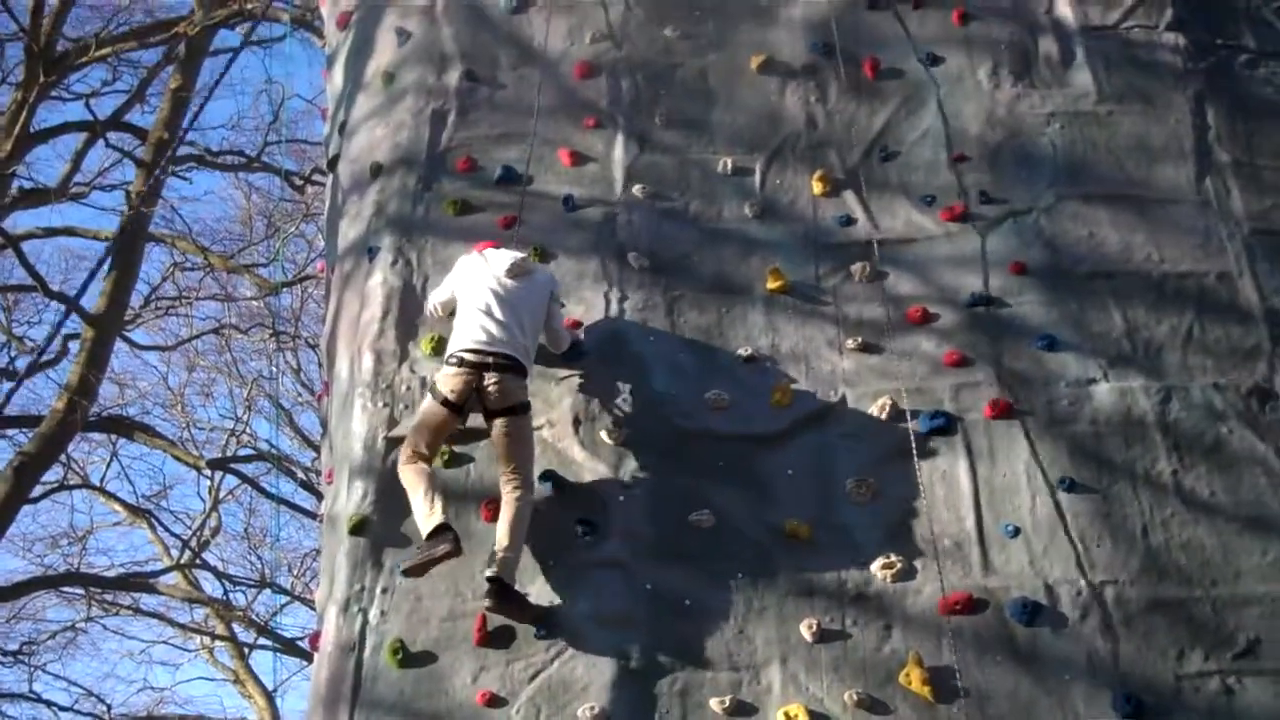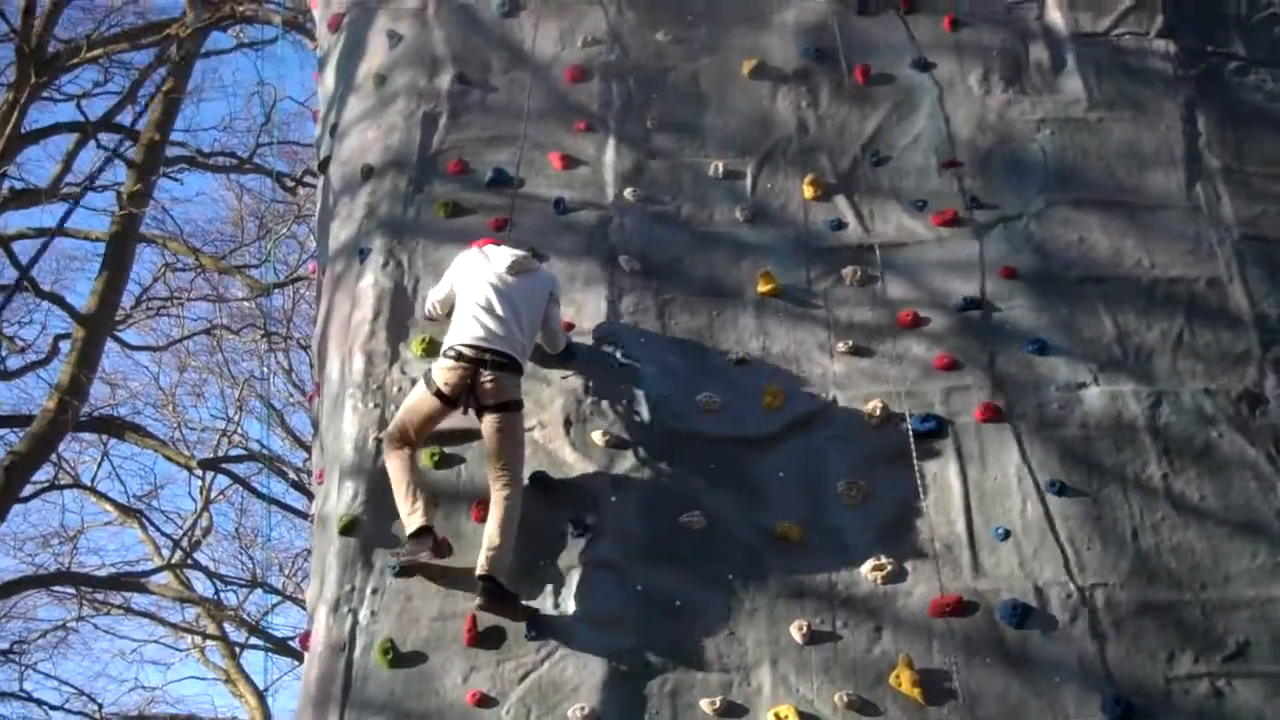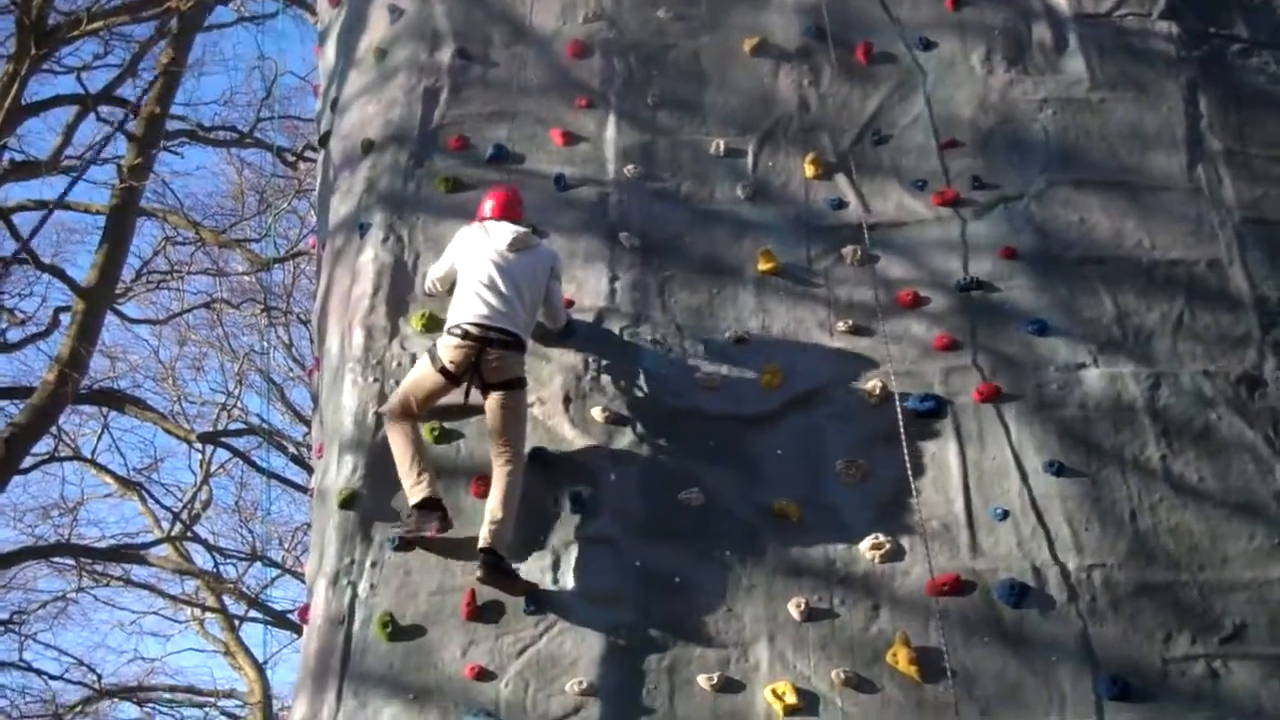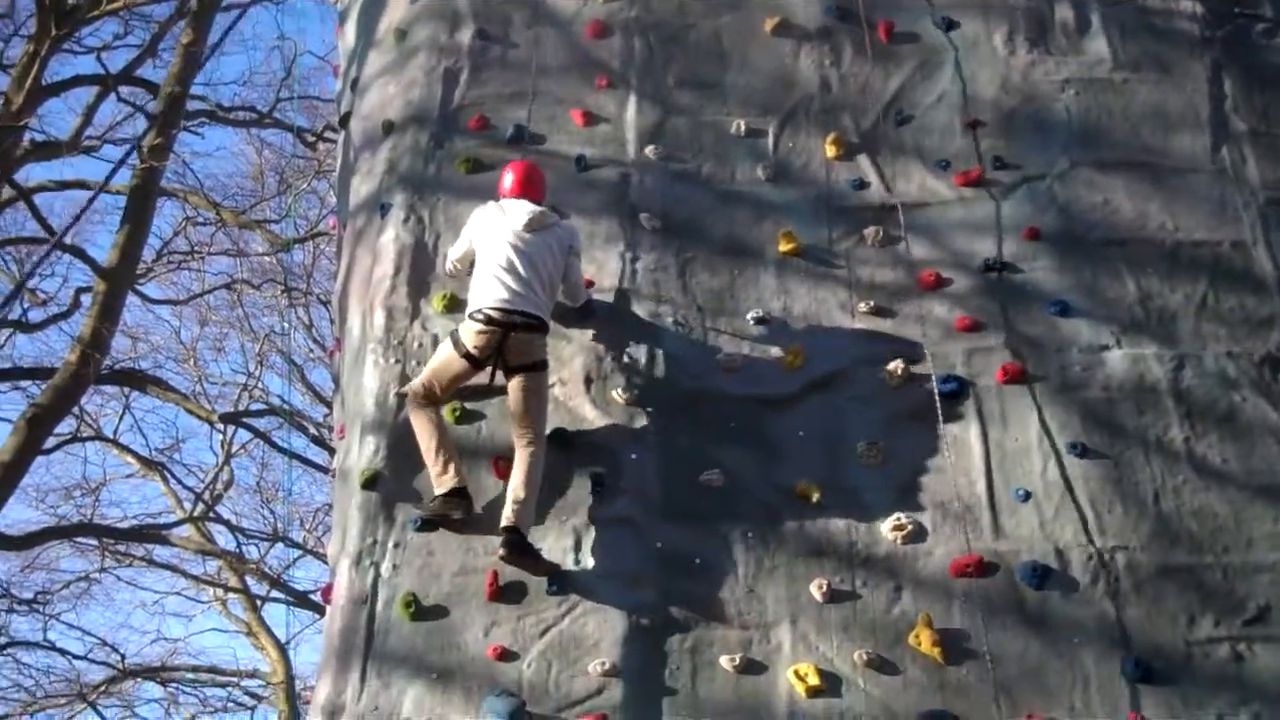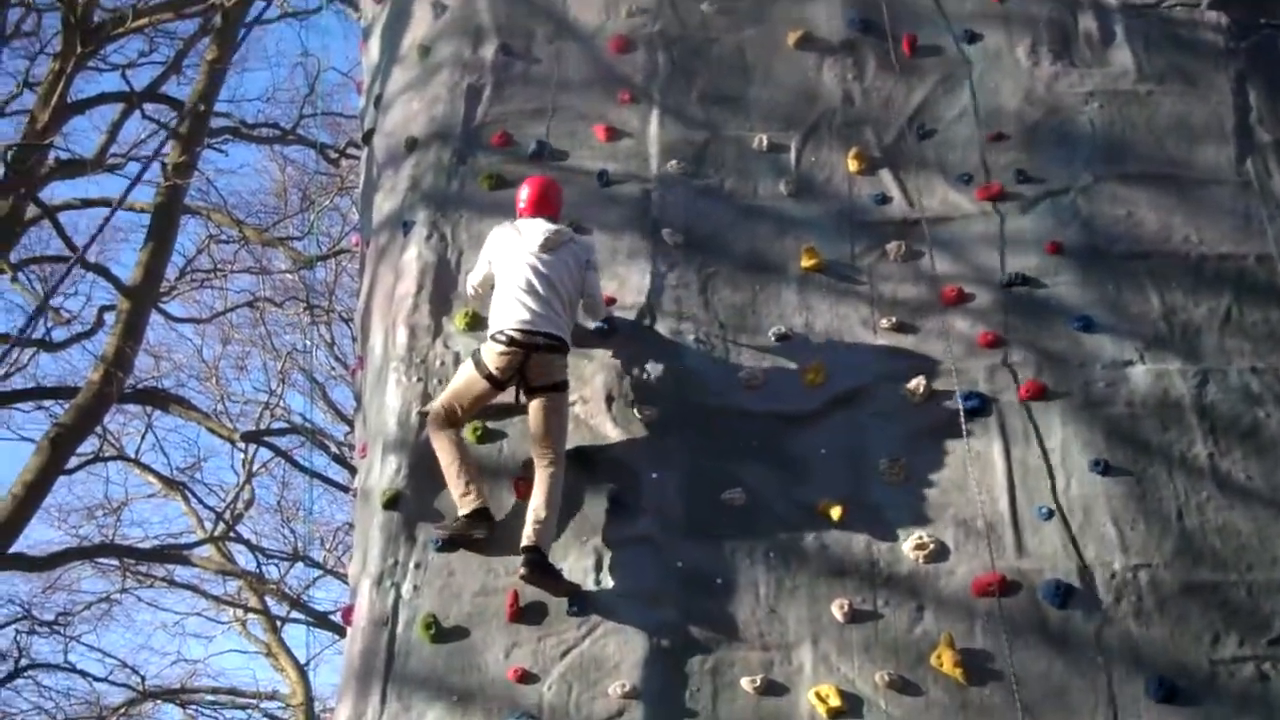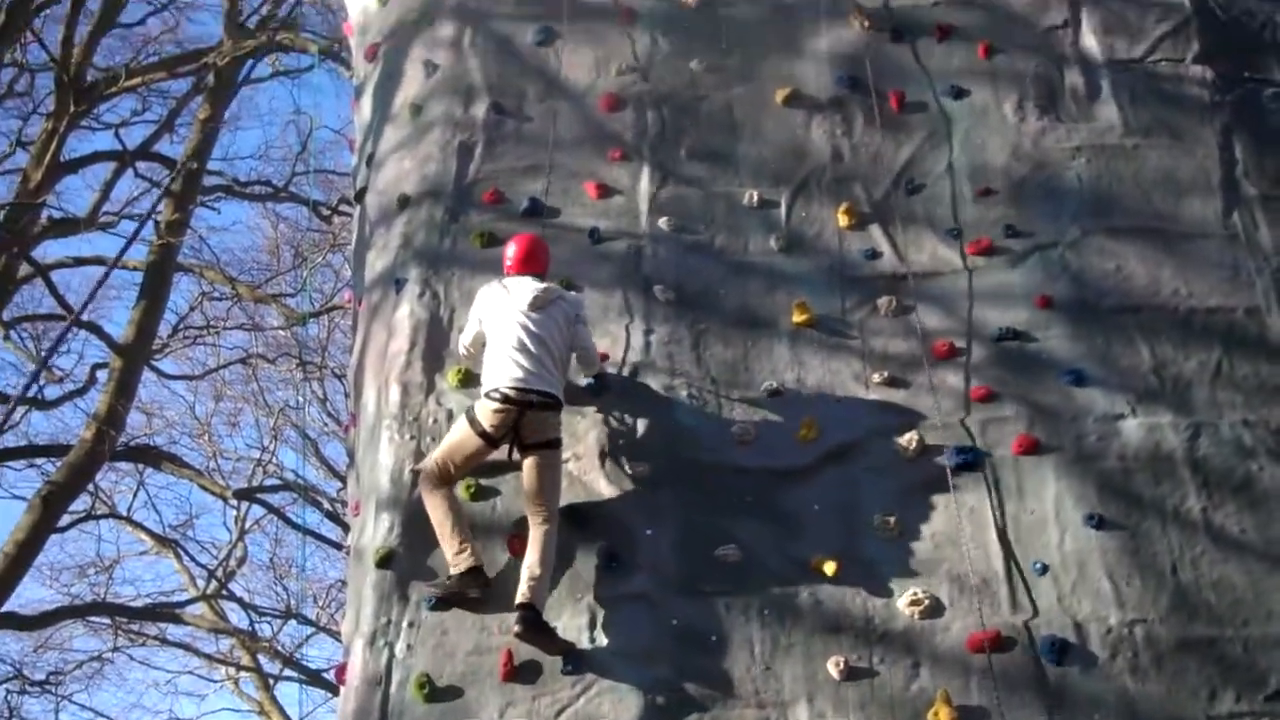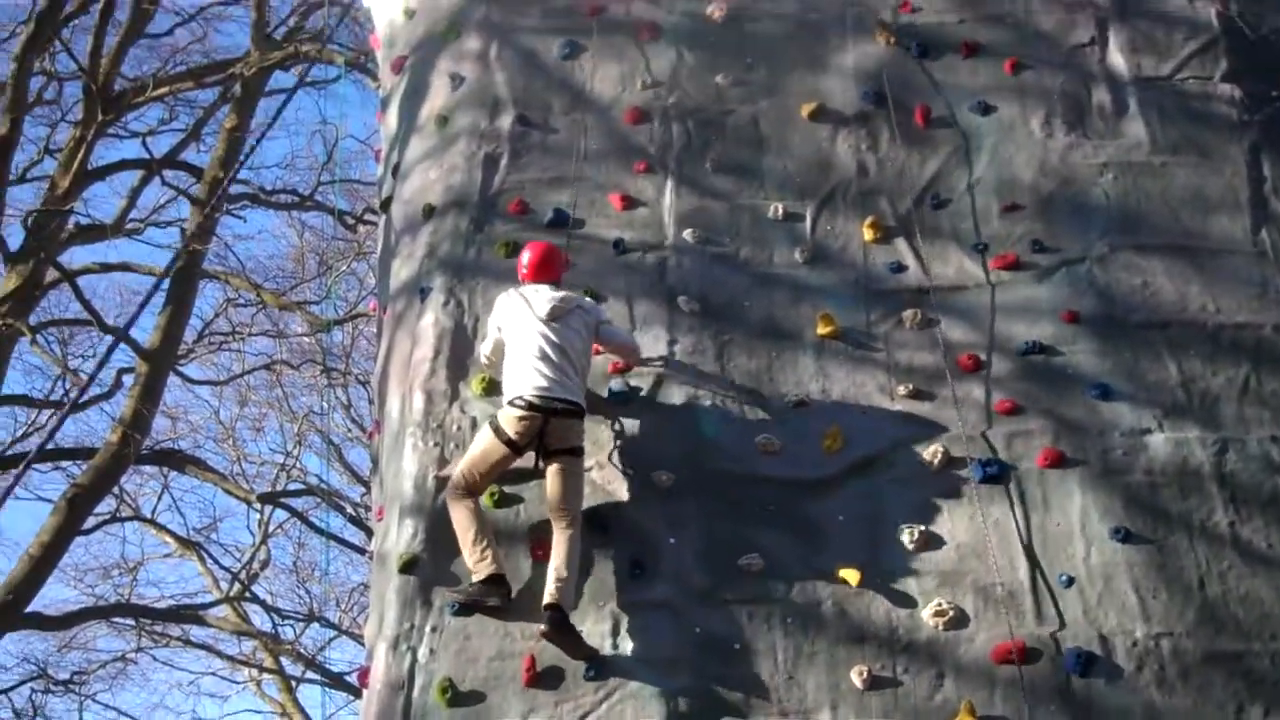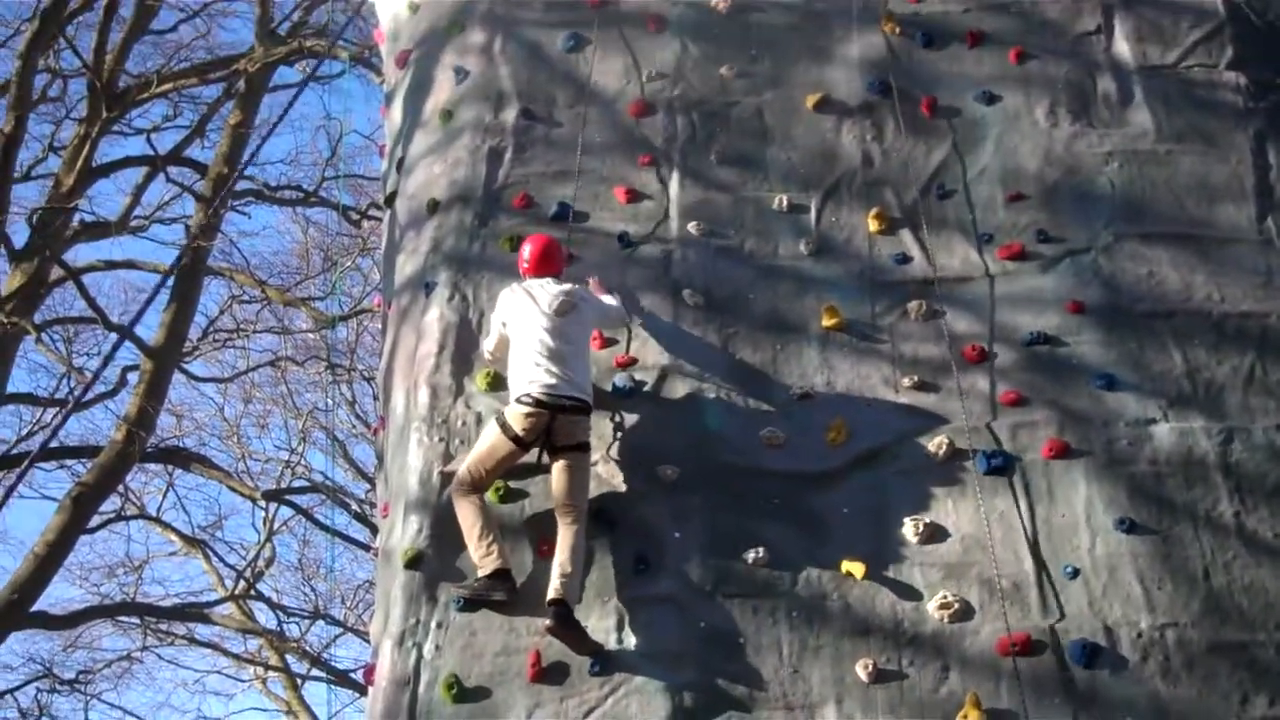
dt=0.2s
person 1, frame 1
left shoulder: (470, 261)
right shoulder: (544, 278)
left elbow: (434, 307)
right elbow: (559, 344)
right wrist: (567, 334)
left hip: (460, 367)
right hip: (507, 376)
left knee: (411, 459)
right knee: (517, 485)
left ankle: (439, 532)
right ankle: (499, 582)
person 1, frame 2
left shoulder: (469, 259)
right shoulder: (544, 278)
left elbow: (433, 307)
right elbow: (556, 345)
right wrist: (565, 339)
left hip: (456, 362)
right hip: (503, 373)
left knee: (396, 442)
right knee: (506, 483)
left ankle: (421, 533)
right ankle: (491, 580)
person 1, frame 3
left shoulder: (470, 234)
right shoulder: (546, 255)
left elbow: (433, 283)
right elbow: (557, 321)
right wrist: (564, 318)
left hip: (460, 339)
right hip: (506, 351)
left knee: (398, 413)
right knee: (507, 459)
left ankle: (427, 505)
right ankle: (493, 553)
person 1, frame 4
left shoulder: (486, 215)
right shoulder: (565, 232)
left elbow: (453, 265)
right elbow: (577, 297)
right wrist: (583, 293)
left hip: (483, 324)
right hip: (529, 334)
left knee: (420, 398)
right knee: (529, 440)
left ankle: (452, 492)
right ankle: (515, 533)
person 1, frame 5
left shoulder: (503, 235)
right shoulder: (581, 248)
left elbow: (474, 289)
right elbow: (596, 311)
right wrist: (605, 315)
left hip: (505, 345)
right hip: (551, 354)
left knee: (440, 418)
right knee: (550, 460)
left ankle: (474, 512)
right ankle: (535, 552)
person 1, frame 6
left shoulder: (491, 293)
right shoulder: (569, 303)
left elbow: (467, 350)
right elbow: (589, 362)
right wrist: (597, 373)
left hip: (498, 402)
right hip: (544, 411)
left knee: (432, 477)
right knee: (543, 517)
left ankle: (468, 571)
right ankle: (529, 609)
person 1, frame 7
left shoulder: (508, 301)
right shoulder: (586, 309)
left elbow: (488, 359)
right elbow: (630, 351)
right wrist: (609, 339)
left hip: (522, 410)
right hip: (568, 418)
left knee: (460, 489)
right knee: (566, 522)
left ankle: (489, 578)
right ankle: (556, 610)
person 1, frame 8
left shoulder: (511, 297)
right shoulder: (585, 299)
left elbow: (492, 354)
right elbow: (620, 316)
left hip: (528, 407)
right hip: (575, 414)
left knee: (465, 486)
right knee: (571, 518)
left ankle: (494, 573)
right ankle: (561, 605)
